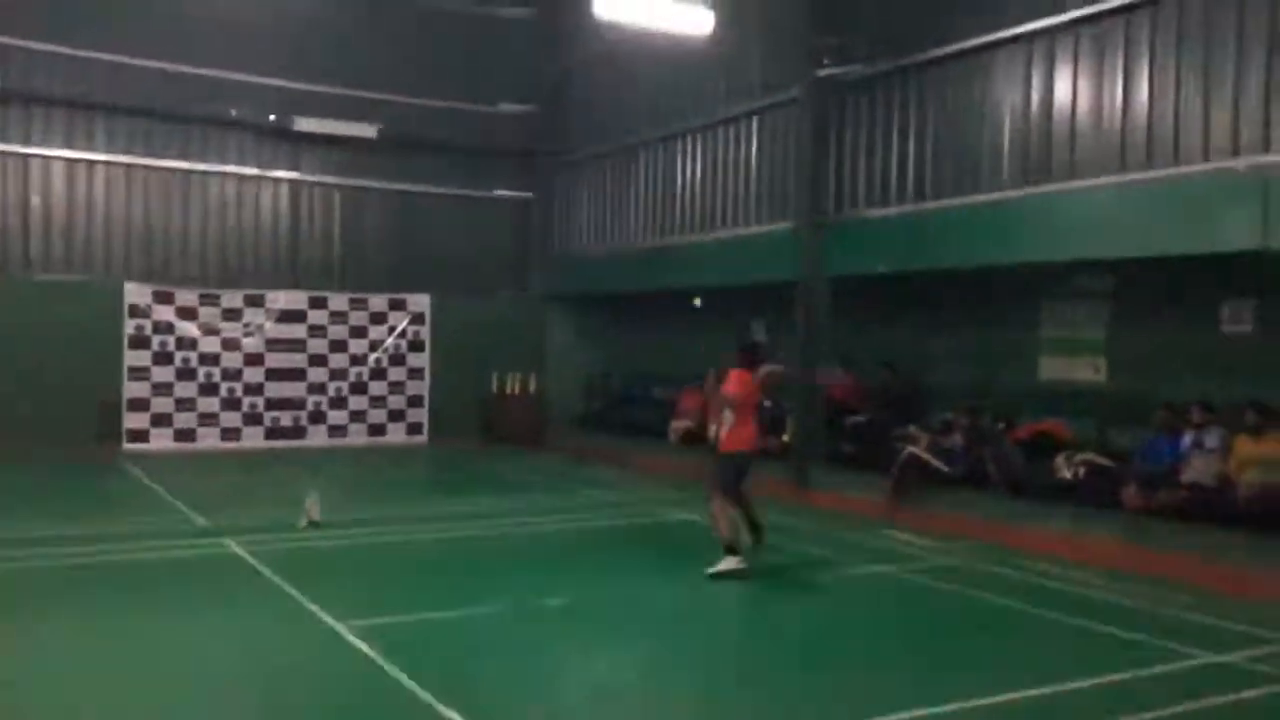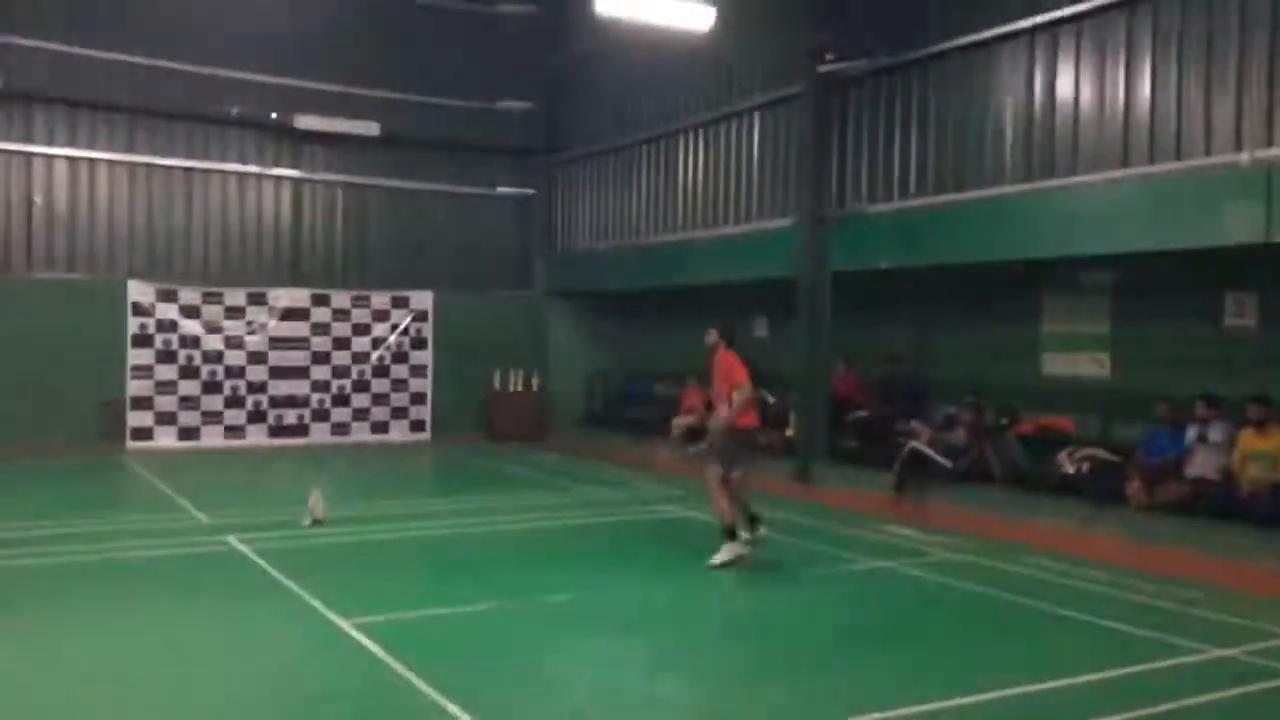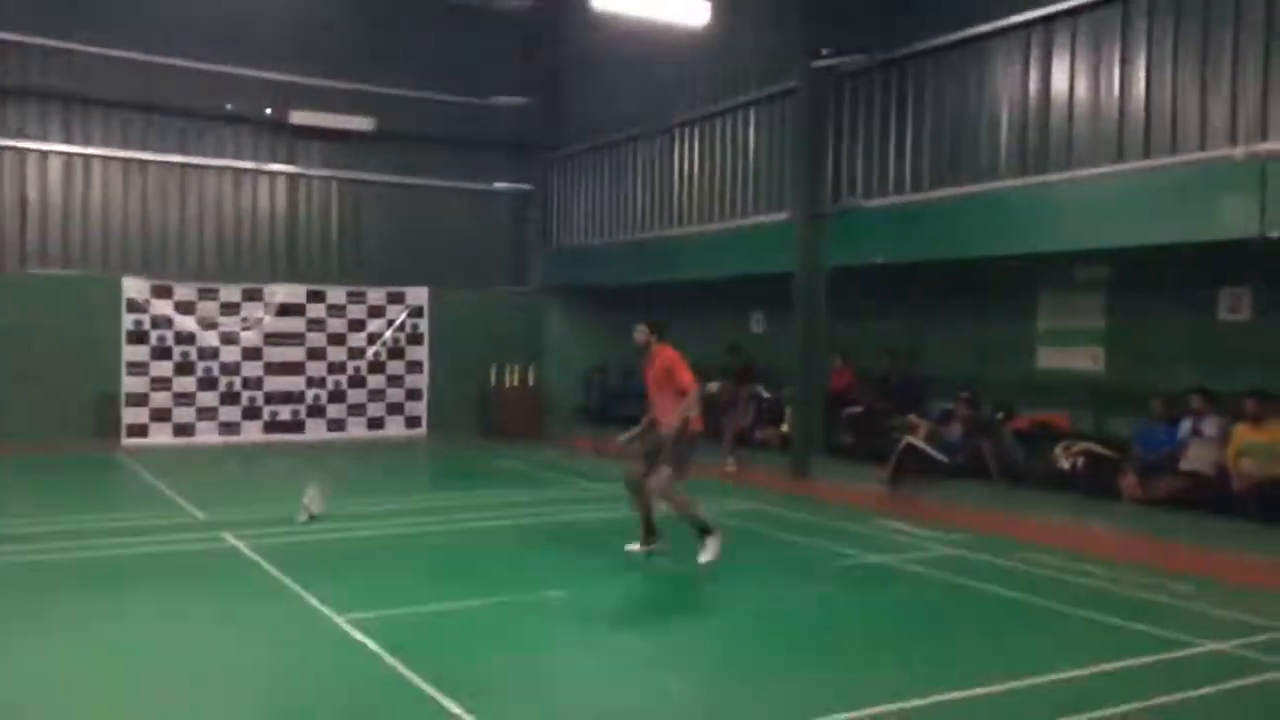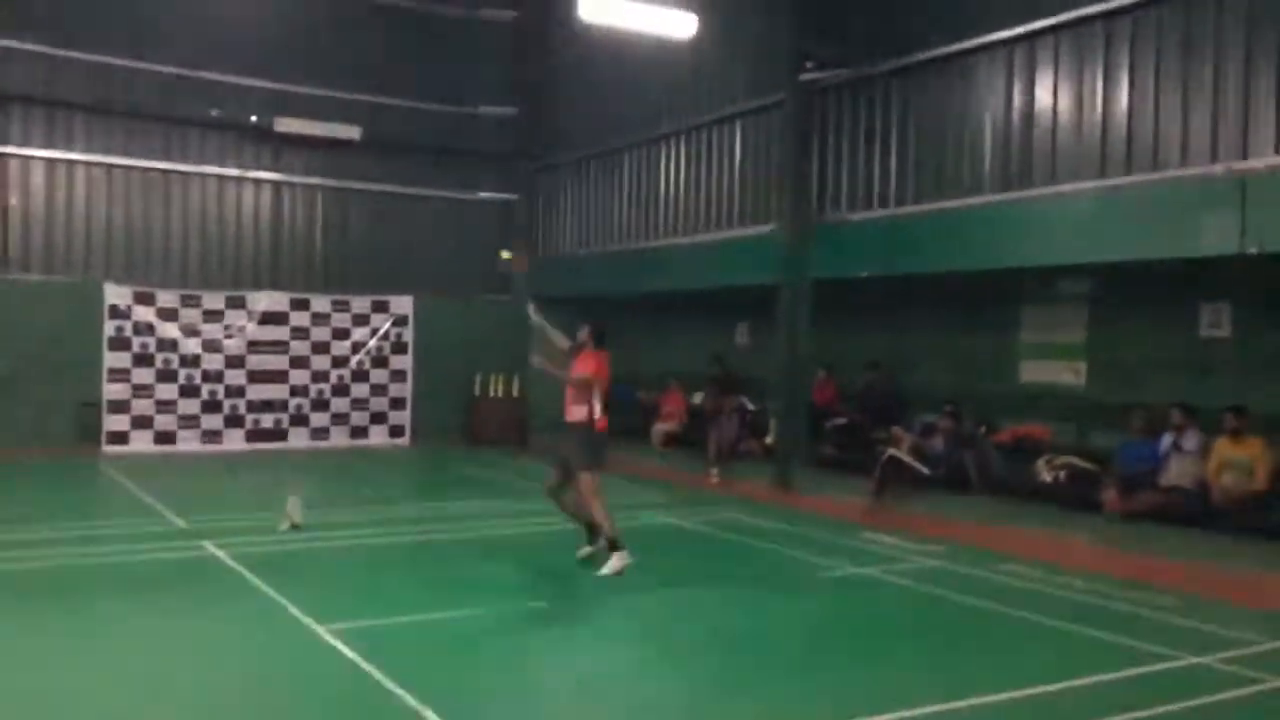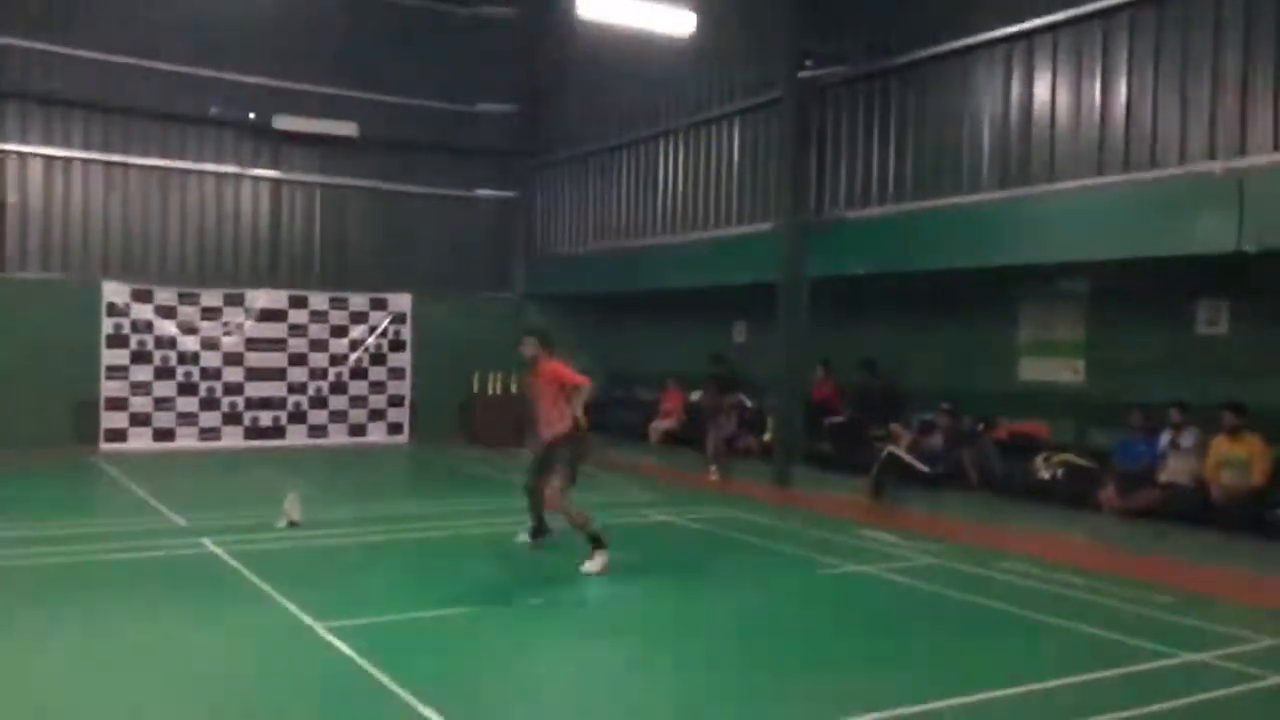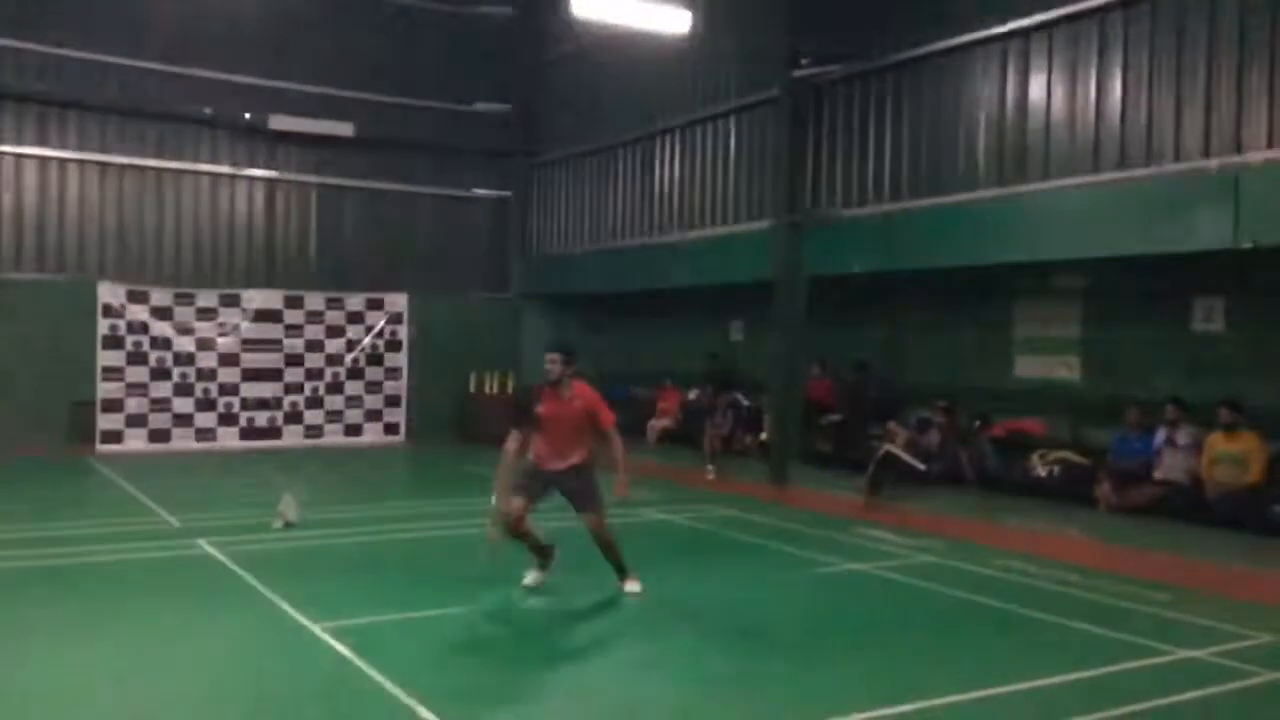
dt=0.5s
person 1, frame 1
left shoulder: (737, 375)
right shoulder: (754, 380)
left elbow: (733, 399)
left wrist: (713, 389)
left hip: (732, 447)
right hip: (748, 446)
left knee: (719, 500)
right knee: (734, 489)
left ankle: (732, 556)
right ankle: (755, 532)
person 1, frame 2
left shoulder: (728, 358)
right shoulder: (719, 361)
left elbow: (746, 392)
left wrist: (723, 416)
right wrist: (715, 420)
left hip: (738, 426)
right hip: (731, 426)
left knee: (713, 476)
right knee: (729, 479)
left ankle: (731, 542)
right ankle: (752, 524)
person 1, frame 3
left shoulder: (670, 357)
right shoulder: (649, 363)
left elbow: (693, 393)
left wrist: (675, 423)
right wrist: (636, 431)
left hip: (683, 431)
right hip: (663, 431)
left knee: (662, 486)
right knee: (635, 480)
left ankle: (708, 533)
right ankle: (648, 538)
person 1, frame 4
left shoulder: (594, 359)
right shoulder: (583, 359)
left elbow: (584, 380)
left wrist: (551, 369)
left hip: (588, 432)
right hip: (577, 431)
left knee: (588, 491)
right knee: (556, 488)
left ankle: (618, 551)
right ankle: (594, 535)
person 1, frame 5
left shoulder: (556, 369)
right shoulder: (533, 375)
left elbow: (586, 386)
left wrist: (575, 410)
right wrist: (537, 437)
left hip: (567, 439)
right hip: (550, 440)
left knee: (552, 496)
right knee: (532, 486)
left ankle: (598, 548)
right ankle: (538, 531)
person 1, frame 6
left shoulder: (587, 397)
right shoulder: (534, 398)
left elbow: (612, 435)
right elbow: (514, 440)
left wrist: (621, 475)
right wrist: (501, 483)
left hip: (577, 468)
right hip: (541, 467)
left knee: (596, 527)
right knee: (509, 515)
left ankle: (624, 575)
right ankle: (543, 555)
